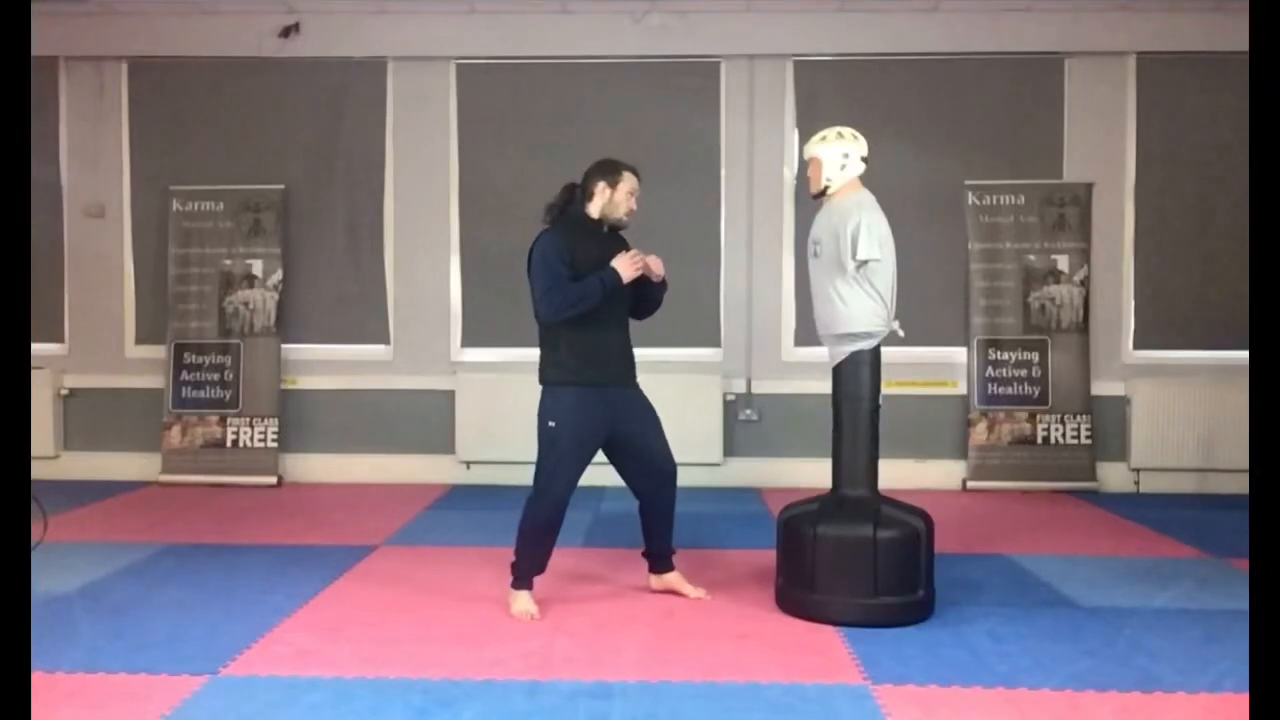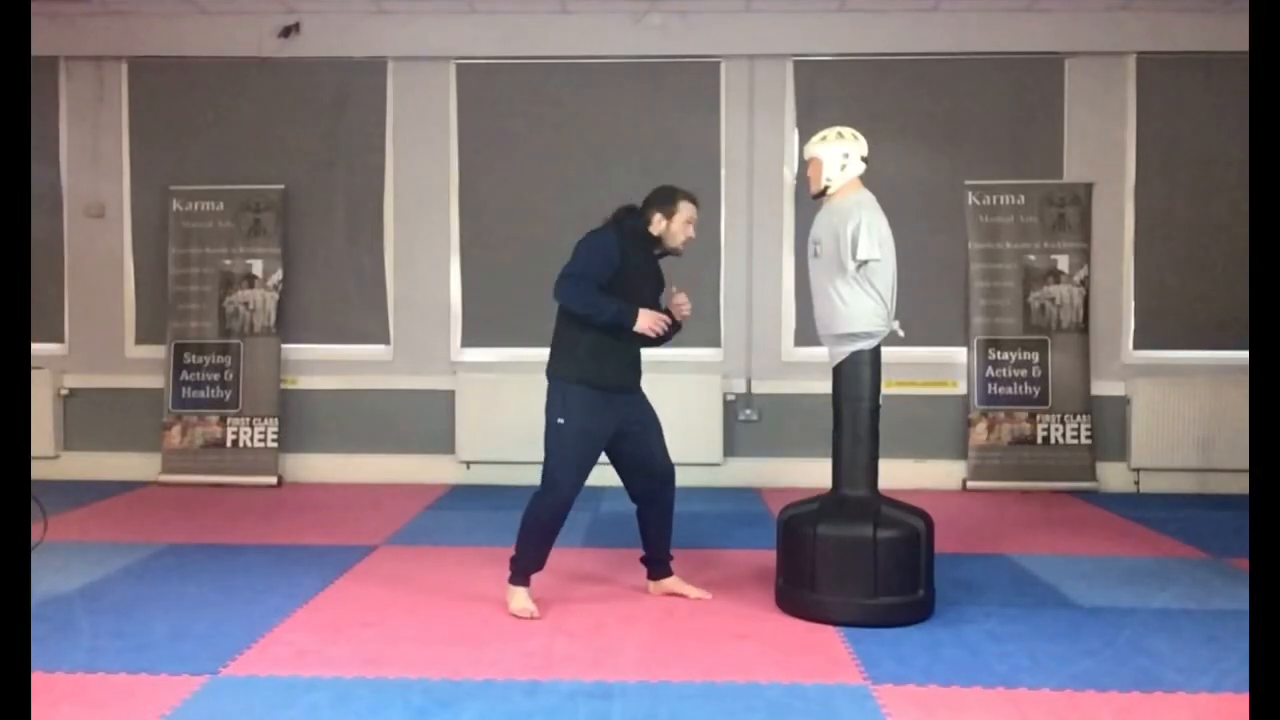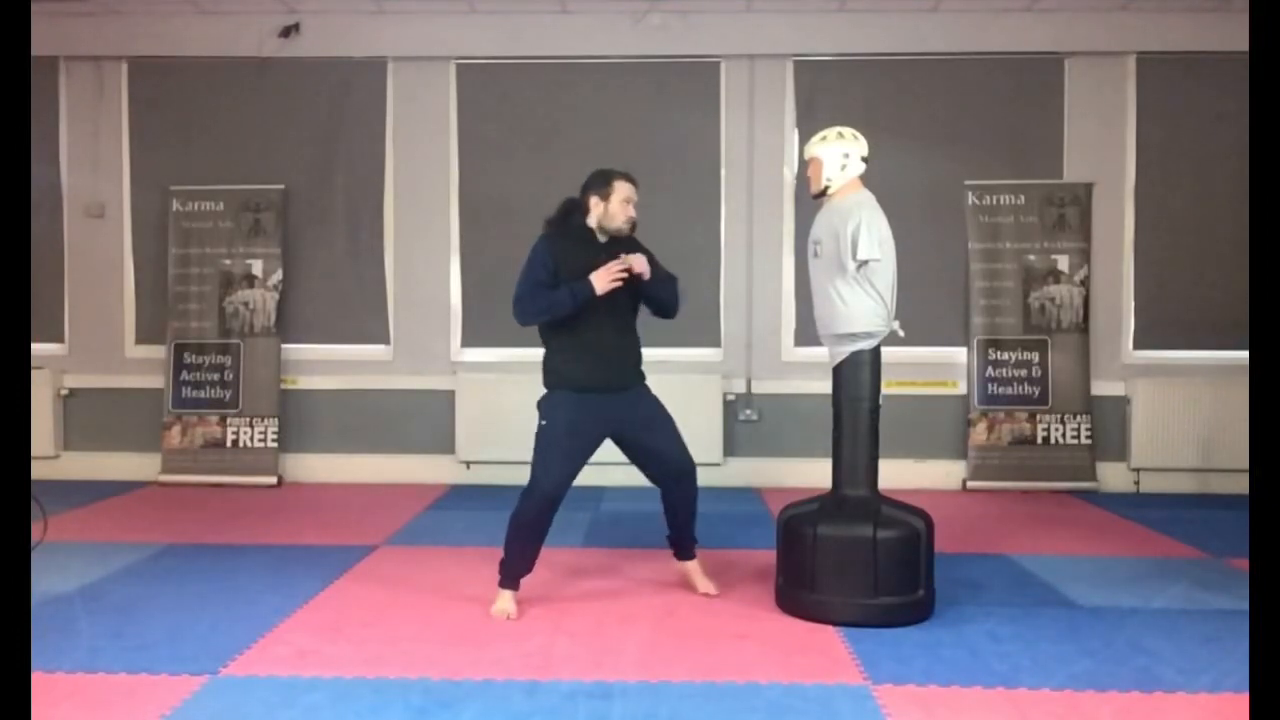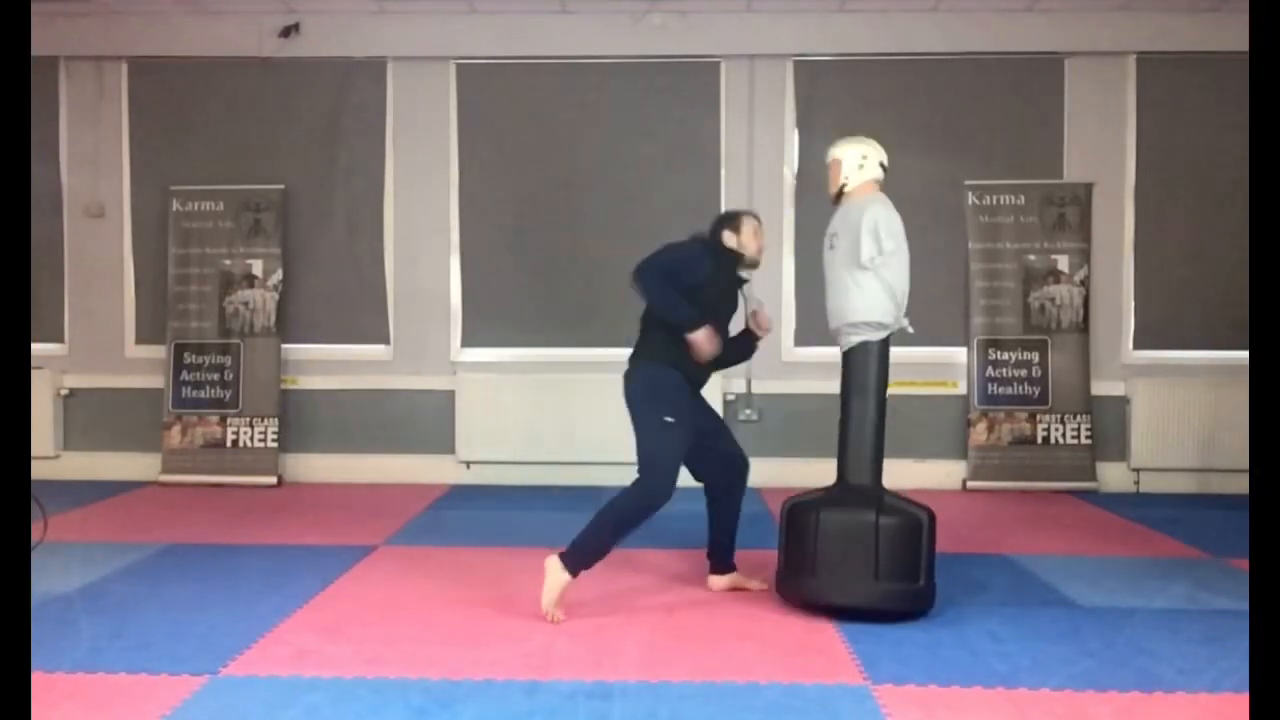
dt=0.7s
person 1, frame 1
left shoulder: (614, 243)
right shoulder: (555, 241)
left elbow: (639, 308)
right elbow: (552, 304)
left wrist: (653, 282)
right wrist: (612, 277)
left hip: (621, 388)
right hip: (571, 392)
left knee: (659, 472)
right knee: (553, 489)
left ankle: (661, 569)
right ankle: (521, 586)
person 1, frame 2
left shoulder: (651, 266)
right shoulder: (609, 243)
right elbow: (569, 290)
left wrist: (672, 317)
right wrist: (629, 315)
left hip: (625, 393)
right hip: (579, 391)
left knee: (657, 478)
right knee: (560, 486)
left ankle: (660, 574)
right ankle: (519, 583)
person 1, frame 3
left shoulder: (630, 249)
right shoulder: (553, 248)
left elbow: (669, 306)
right elbow: (526, 309)
left wrist: (650, 276)
right wrist: (587, 288)
left hip: (629, 391)
right hip: (572, 396)
left knee: (678, 469)
right knee: (545, 488)
left ankle: (687, 560)
right ankle: (508, 587)
person 1, frame 4
left shoulder: (727, 281)
right shoulder: (700, 256)
left elbow: (716, 355)
right elbow: (648, 274)
left wrist: (751, 337)
right wrist: (693, 325)
left hip: (684, 392)
right hip: (658, 384)
left knee: (729, 469)
right knee: (657, 484)
left ankle: (721, 570)
right ankle: (566, 566)
person 2, frame 1
left shoulder: (860, 211)
right shoulder: (833, 210)
left elbow: (876, 274)
left wrist: (875, 322)
left hip: (858, 338)
right hip: (845, 338)
left knee: (857, 425)
right knee: (847, 425)
right ankle: (847, 497)
person 2, frame 2
left shoulder: (861, 211)
right shoulder: (832, 210)
left elbow: (876, 275)
left wrist: (877, 324)
left hip: (859, 335)
right hip: (842, 335)
person 2, frame 3
left shoulder: (860, 210)
right shoulder: (835, 210)
left elbow: (878, 273)
left wrist: (878, 319)
left hip: (858, 335)
right hip: (845, 336)
left knee: (857, 414)
right knee: (846, 418)
left ankle: (858, 493)
right ankle: (848, 491)
person 2, frame 4
left shoulder: (875, 212)
right shoulder: (851, 210)
left elbow: (893, 271)
left wrist: (890, 316)
left hip: (869, 329)
right hip: (856, 328)
